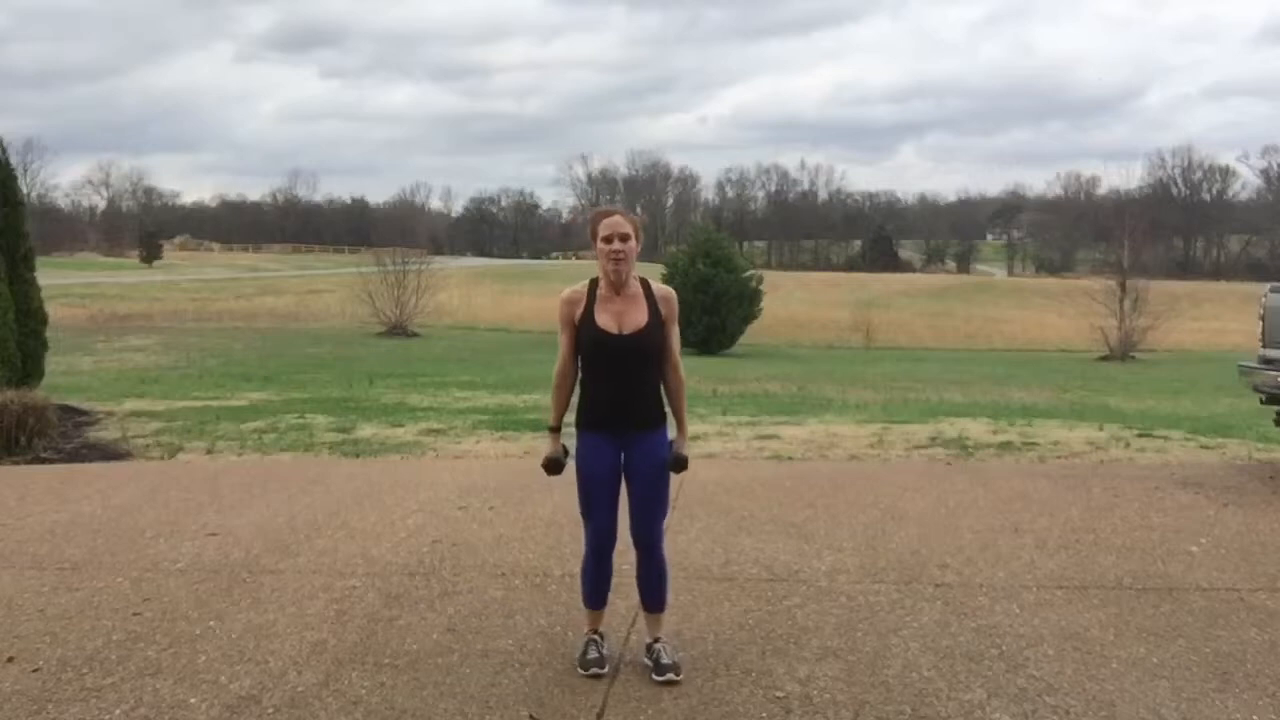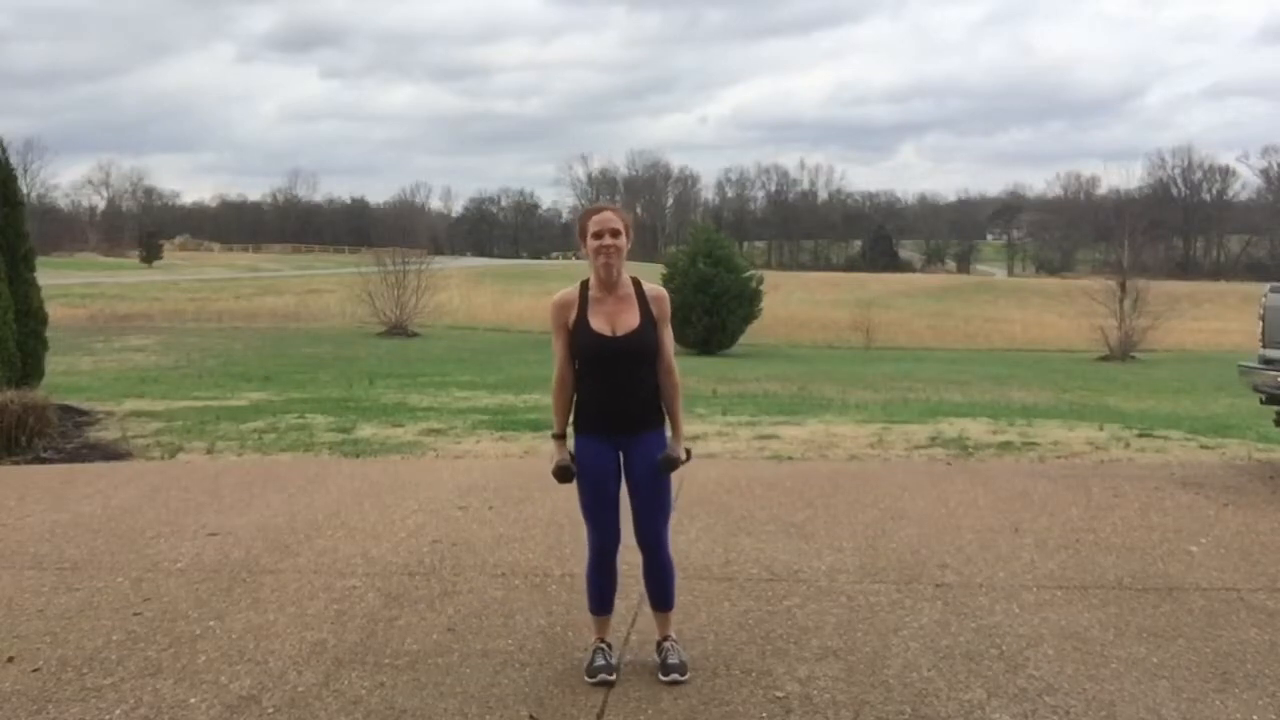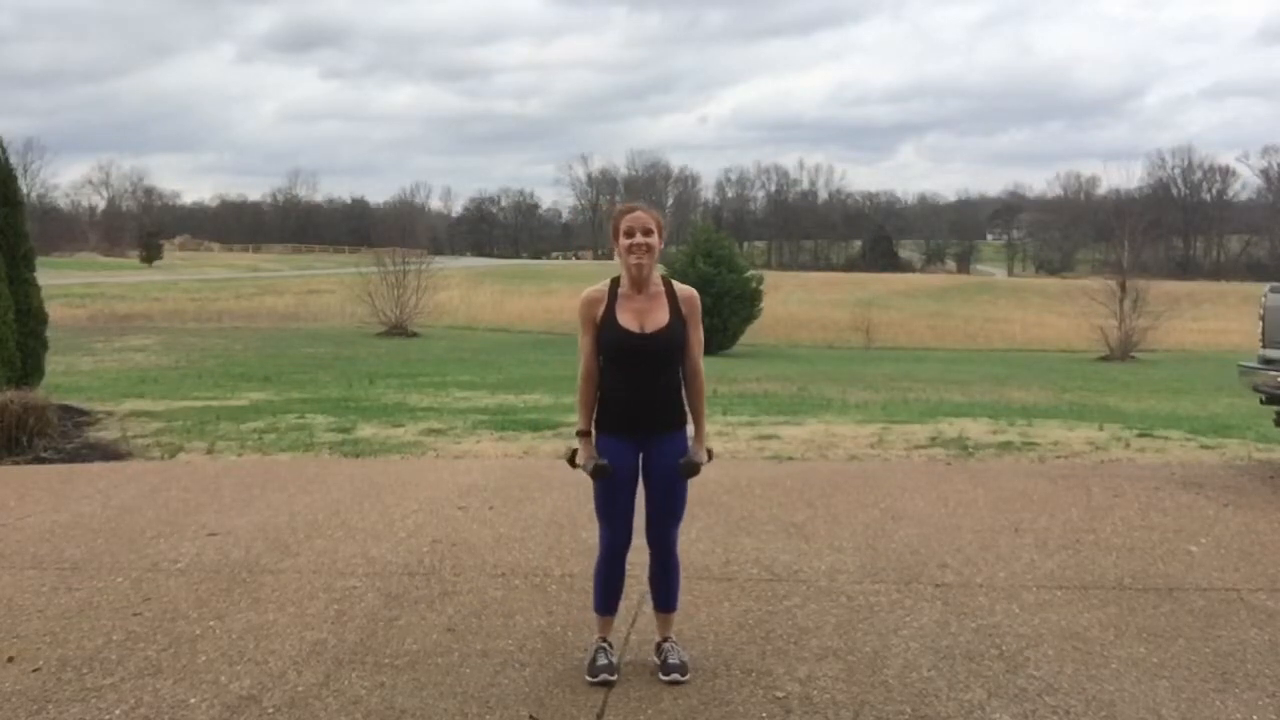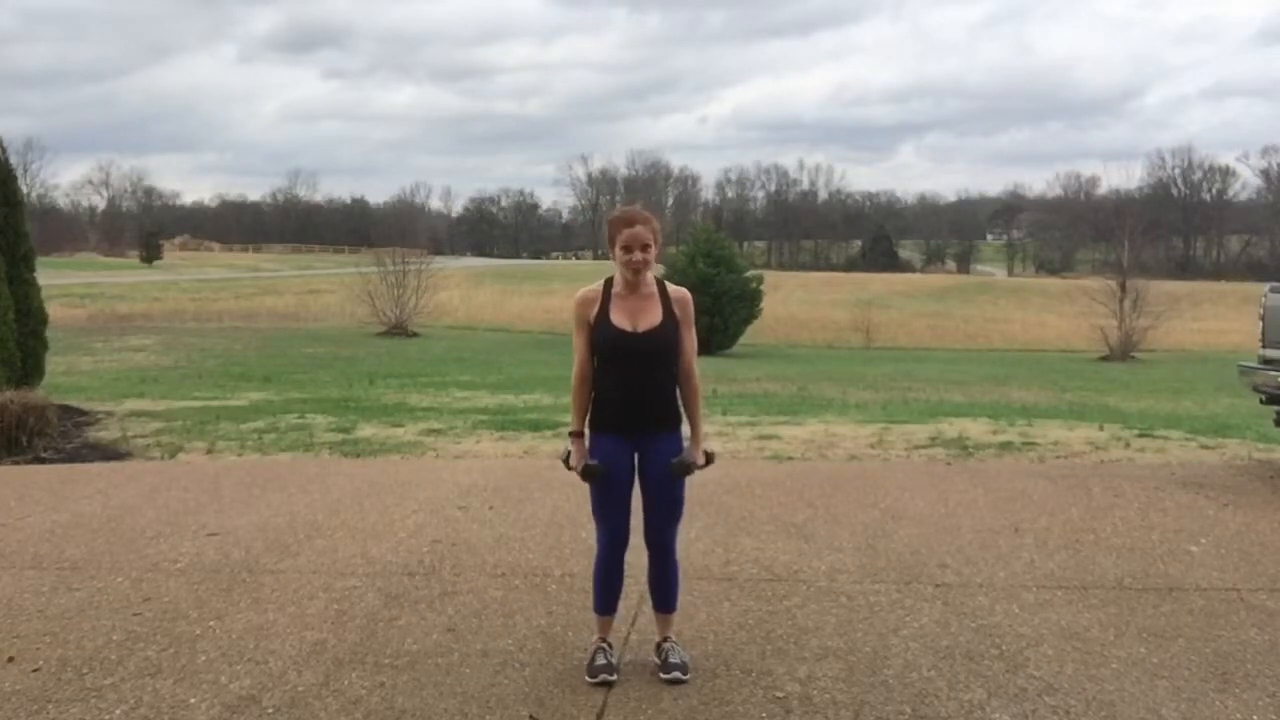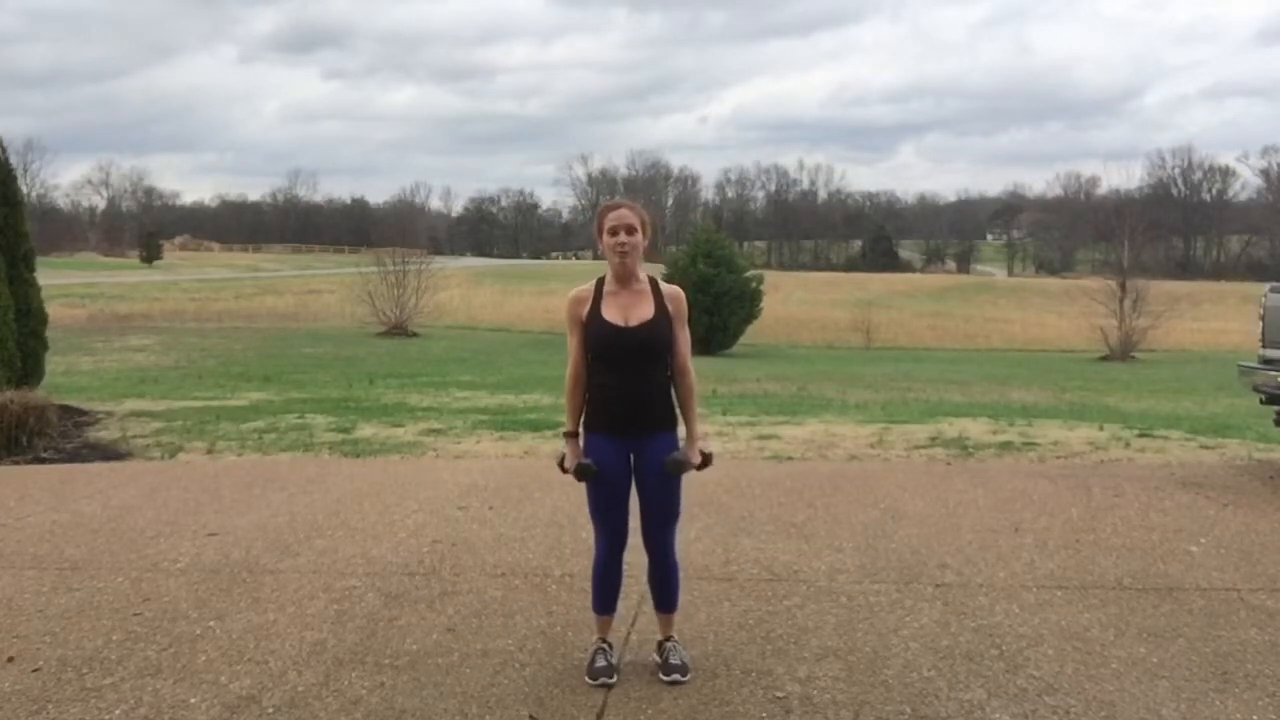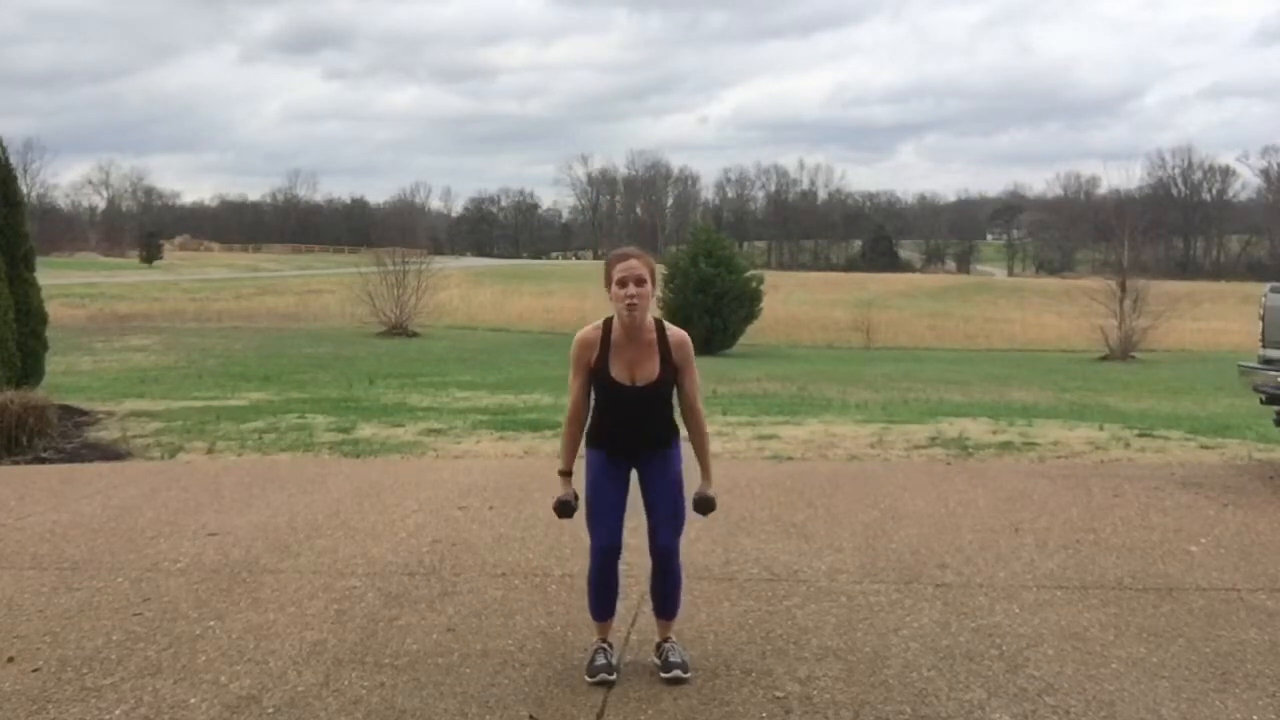
dt=0.7s
person 1, frame 1
left shoulder: (663, 298)
right shoulder: (575, 300)
left elbow: (672, 369)
right elbow: (565, 370)
left wrist: (682, 431)
right wrist: (554, 432)
left hip: (649, 433)
right hip: (596, 434)
left knee: (649, 539)
right knee: (599, 539)
left ankle: (656, 639)
right ankle: (593, 633)
person 1, frame 2
left shoulder: (655, 297)
right shoulder: (566, 303)
left elbow: (667, 370)
right elbow: (563, 377)
left wrist: (677, 433)
right wrist: (559, 439)
left hip: (647, 434)
right hip: (593, 438)
left knee: (654, 540)
right knee: (603, 542)
left ankle: (666, 638)
right ankle: (600, 642)
person 1, frame 3
left shoulder: (685, 298)
right shoulder: (595, 300)
left elbow: (694, 373)
right elbow: (588, 374)
left wrist: (700, 437)
right wrist: (584, 436)
left hip: (668, 436)
right hip: (615, 436)
left knee: (664, 540)
right knee: (614, 541)
left ankle: (666, 640)
right ankle: (602, 642)
person 1, frame 4
left shoulder: (678, 299)
right shoulder: (589, 300)
left elbow: (688, 373)
right elbow: (582, 374)
left wrist: (697, 437)
right wrist: (577, 438)
left hip: (663, 435)
right hip: (609, 435)
left knee: (662, 540)
right knee: (612, 540)
left ankle: (666, 639)
right ankle: (602, 641)
person 1, frame 5
left shoulder: (671, 297)
right shoulder: (582, 300)
left elbow: (683, 371)
right elbow: (576, 374)
left wrist: (693, 437)
right wrist: (571, 438)
left hip: (658, 434)
right hip: (604, 436)
left knee: (661, 541)
right knee: (610, 542)
left ankle: (668, 640)
right ankle: (602, 642)
person 1, frame 6
left shoulder: (676, 341)
right shoulder: (588, 341)
left elbow: (692, 412)
right elbow: (576, 412)
left wrist: (706, 475)
right wrist: (566, 474)
left hip: (659, 450)
right hip: (607, 452)
left knee: (665, 547)
right knee: (605, 547)
left ankle: (666, 641)
right ankle: (602, 643)
